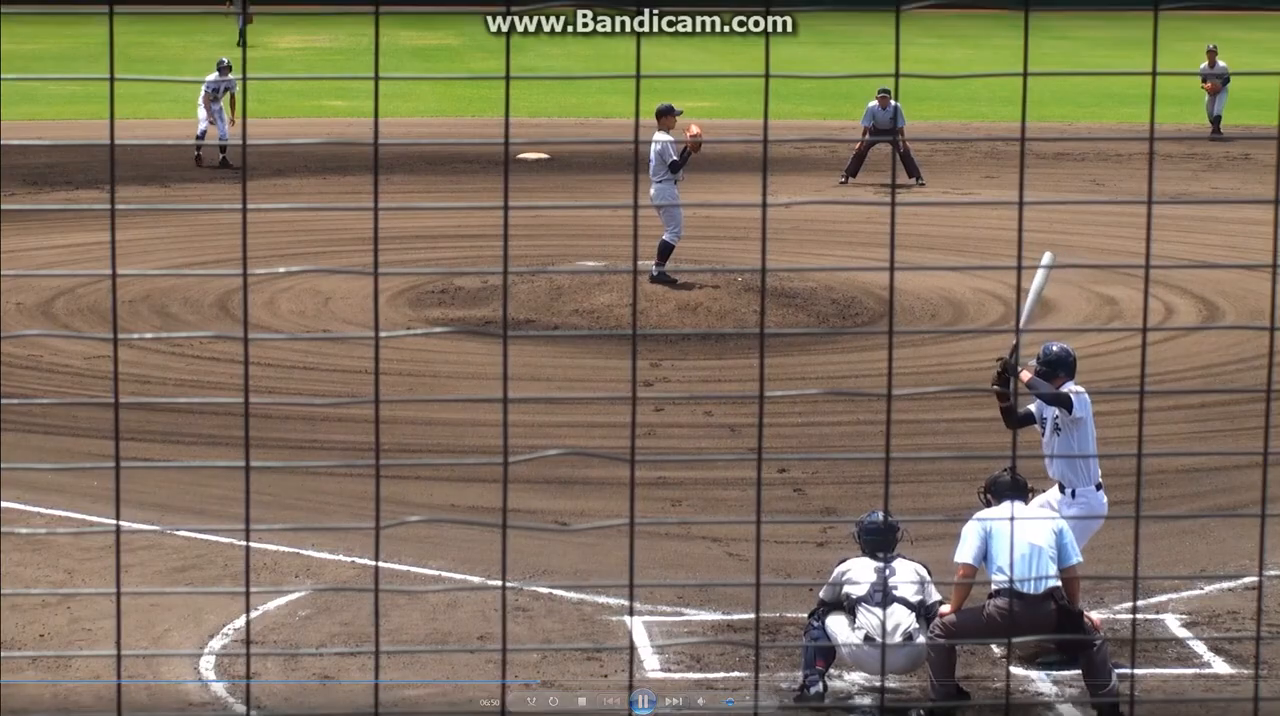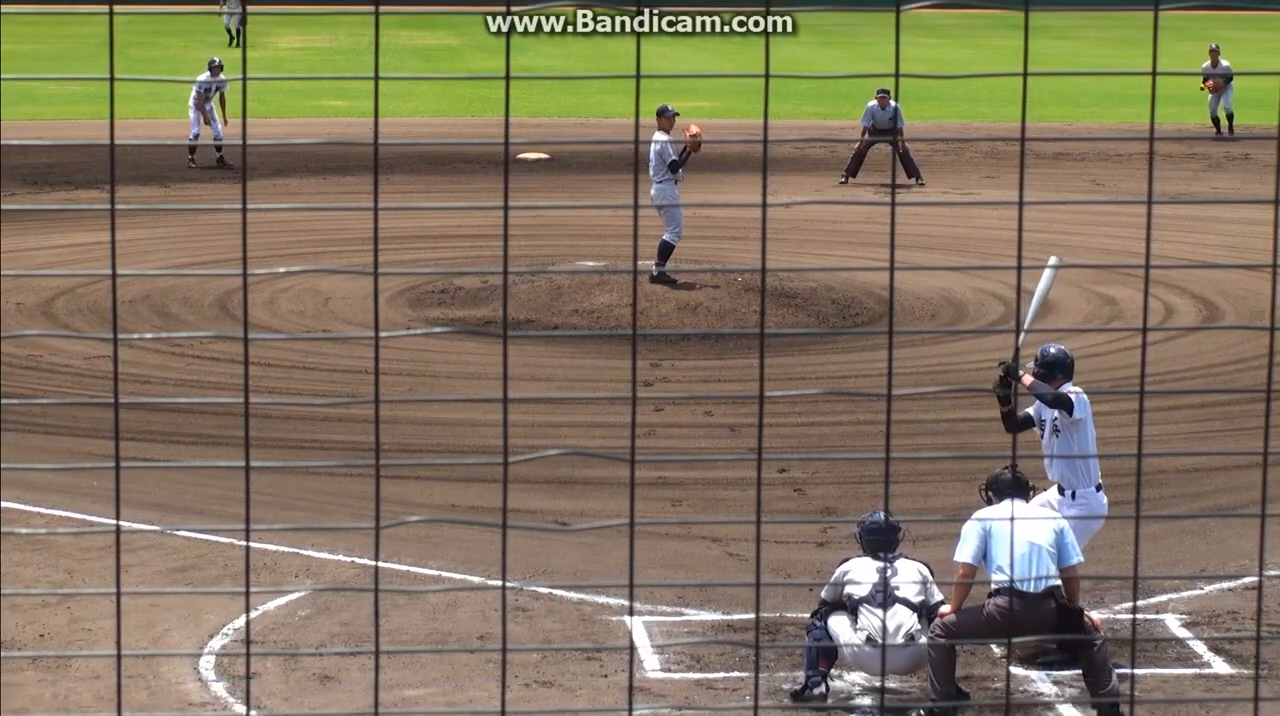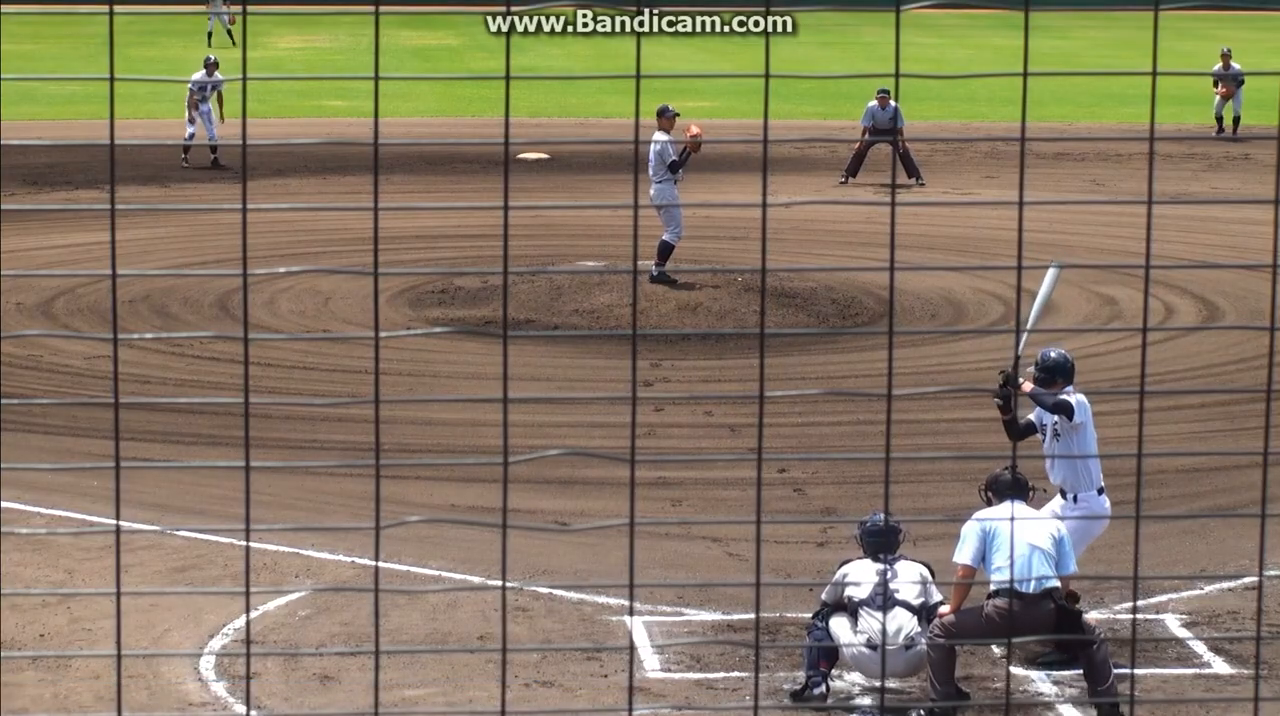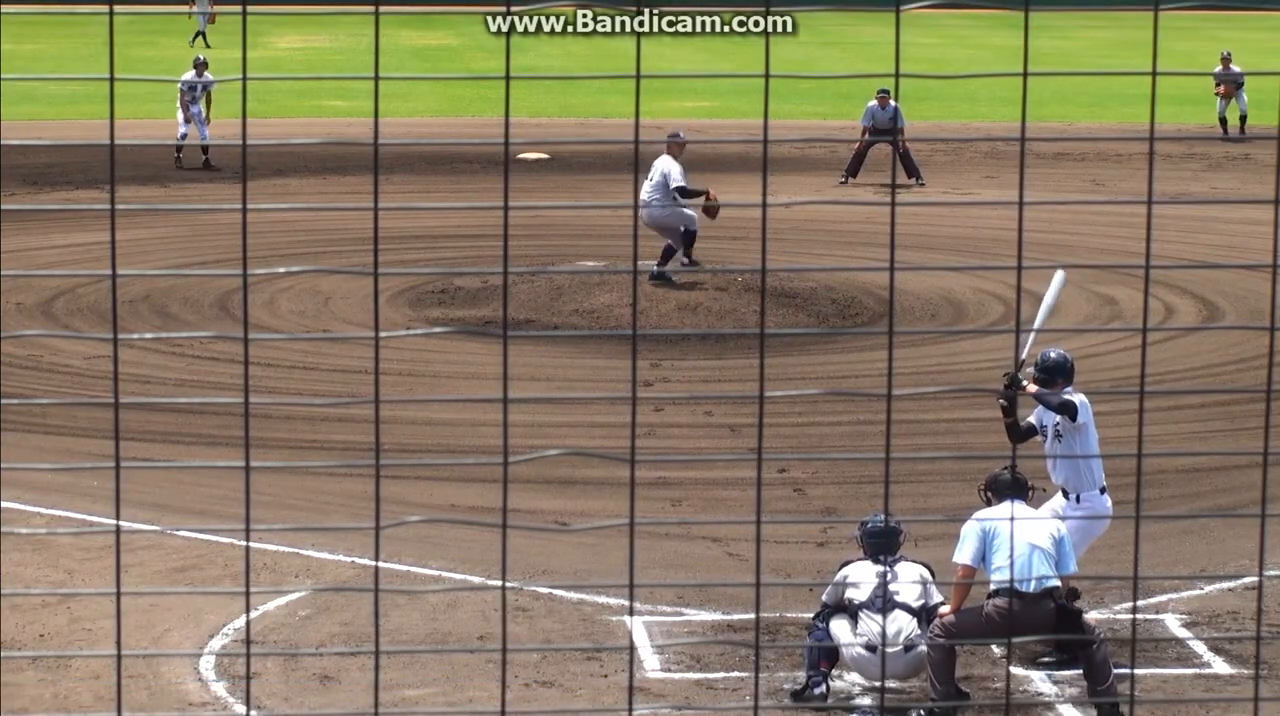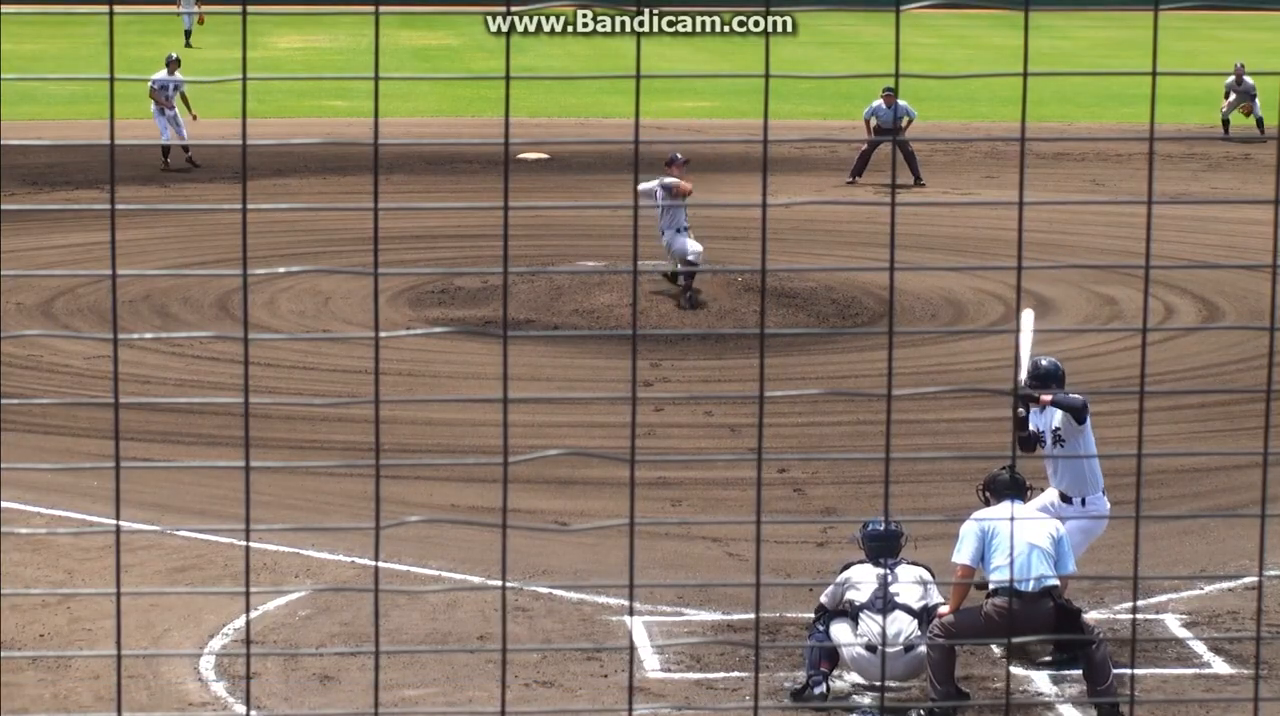
dt=0.4s
person 1, frame 1
left shoulder: (1077, 396)
right shoulder: (1047, 401)
left elbow: (1052, 396)
right elbow: (1014, 422)
left wrist: (1018, 371)
right wrist: (1003, 395)
left hip: (1084, 502)
right hip: (1063, 494)
person 1, frame 2
left shoulder: (1075, 398)
right shoulder: (1045, 402)
left elbow: (1054, 399)
right elbow: (1013, 426)
left wrist: (1020, 375)
right wrist: (1005, 399)
left hip: (1084, 502)
right hip: (1061, 495)
person 1, frame 3
left shoulder: (1077, 402)
right shoulder: (1045, 409)
left elbow: (1056, 406)
right elbow: (1017, 434)
left wrist: (1021, 383)
right wrist: (1005, 408)
left hip: (1087, 506)
right hip: (1067, 501)
person 1, frame 4
left shoulder: (1077, 403)
left elbow: (1061, 407)
right elbow: (1019, 436)
left wrist: (1025, 385)
right wrist: (1009, 413)
left hip: (1089, 503)
right hip: (1069, 498)
left ankle: (1064, 650)
person 1, frame 5
left shoulder: (1068, 408)
right shoulder: (1034, 412)
left elbow: (1082, 406)
right elbow: (1027, 447)
left wrist: (1039, 398)
right wrist: (1022, 421)
left hip: (1088, 507)
right hip: (1059, 497)
left ankle: (1068, 647)
person 2, frame 1
left shoulder: (983, 518)
right shoulder: (1053, 518)
left elbow: (966, 571)
right elbow: (1070, 573)
left wrist: (953, 608)
right wrist: (1075, 610)
left hip: (1005, 610)
right hip: (1051, 611)
left knee: (941, 630)
right knee: (1092, 639)
person 2, frame 2
left shoulder: (982, 517)
right shoulder: (1054, 518)
left elbow: (966, 571)
right elbow: (1071, 574)
left wrist: (953, 608)
right wrist: (1073, 611)
left hip: (1005, 608)
right hip: (1051, 609)
left knee: (941, 630)
right knee: (1093, 639)
person 2, frame 3
left shoulder: (982, 519)
right shoulder: (1053, 523)
left elbow: (965, 572)
right elbow: (1064, 580)
left wrist: (952, 608)
left hip: (1004, 610)
right hip: (1049, 610)
left knee: (940, 631)
right knee: (1092, 640)
person 2, frame 4
left shoulder: (981, 518)
right shoulder: (1053, 522)
left elbow: (965, 572)
right elbow: (1064, 578)
left wrist: (952, 608)
left hip: (1005, 609)
right hip: (1049, 610)
left knee: (940, 631)
right knee: (1092, 640)
person 2, frame 5
left shoulder: (980, 519)
right shoulder: (1052, 523)
left elbow: (964, 572)
right elbow: (1063, 580)
left wrist: (952, 608)
left hip: (1003, 609)
right hip: (1047, 609)
left knee: (940, 631)
right knee: (1092, 640)
person 3, frame 1
left shoulder: (847, 567)
right shoulder: (917, 569)
left elbow: (824, 605)
right elbow: (937, 614)
left hip: (864, 656)
right hip: (911, 658)
left knee: (819, 620)
left ankle: (814, 686)
person 3, frame 2
left shoulder: (849, 567)
right shoulder: (919, 569)
left elbow: (825, 604)
right elbow: (939, 613)
left hip: (865, 657)
right hip: (912, 659)
left knee: (821, 619)
left ankle: (815, 687)
person 3, frame 3
left shoulder: (850, 569)
right shoulder: (919, 570)
left elbow: (826, 606)
right elbow: (939, 614)
left hip: (866, 660)
right hip: (912, 662)
left knee: (822, 619)
left ankle: (816, 687)
person 3, frame 4
left shoulder: (850, 570)
right shoulder: (920, 571)
left elbow: (827, 606)
left hip: (865, 663)
right hip: (912, 664)
left knee: (824, 619)
left ankle: (816, 687)
person 3, frame 5
left shoulder: (852, 572)
right shoulder: (920, 573)
left elbow: (820, 611)
left hip: (866, 663)
right hip: (912, 665)
left knee: (824, 622)
left ankle: (816, 687)
person 4, frame 1
left shoulder: (657, 138)
right shoulder: (666, 140)
right elbow: (675, 168)
left wrist: (686, 148)
right wrist: (690, 151)
left hip: (658, 189)
right hip: (666, 190)
left knee: (671, 231)
right knee: (674, 231)
left ankle: (657, 270)
right ankle: (658, 271)
person 4, frame 2
left shoulder: (658, 138)
right shoulder: (665, 140)
right elbow: (675, 167)
left wrist: (686, 147)
right wrist: (690, 151)
left hip: (660, 189)
right hip: (666, 190)
left knee: (671, 231)
right knee: (675, 231)
left ankle: (657, 270)
right ankle: (658, 271)
person 4, frame 3
left shoulder: (657, 137)
right shoulder: (665, 140)
right elbow: (674, 168)
left wrist: (686, 147)
right wrist: (690, 150)
left hip: (657, 190)
right hip: (666, 190)
left knee: (671, 231)
right knee: (675, 232)
left ankle: (657, 271)
right ankle: (658, 271)
person 4, frame 4
left shoulder: (660, 161)
right shoulder: (672, 166)
right elbow: (682, 192)
left wrist: (683, 207)
right wrist: (705, 192)
left hip: (647, 212)
right hip: (656, 210)
left knee: (678, 237)
right knee: (691, 219)
left ankle: (658, 271)
right ankle: (687, 259)
person 4, frame 5
right shoulder: (674, 182)
left elbow: (640, 189)
left hip: (683, 233)
right hip: (672, 236)
right knee: (696, 251)
left ankle: (672, 274)
right ankle: (686, 294)
